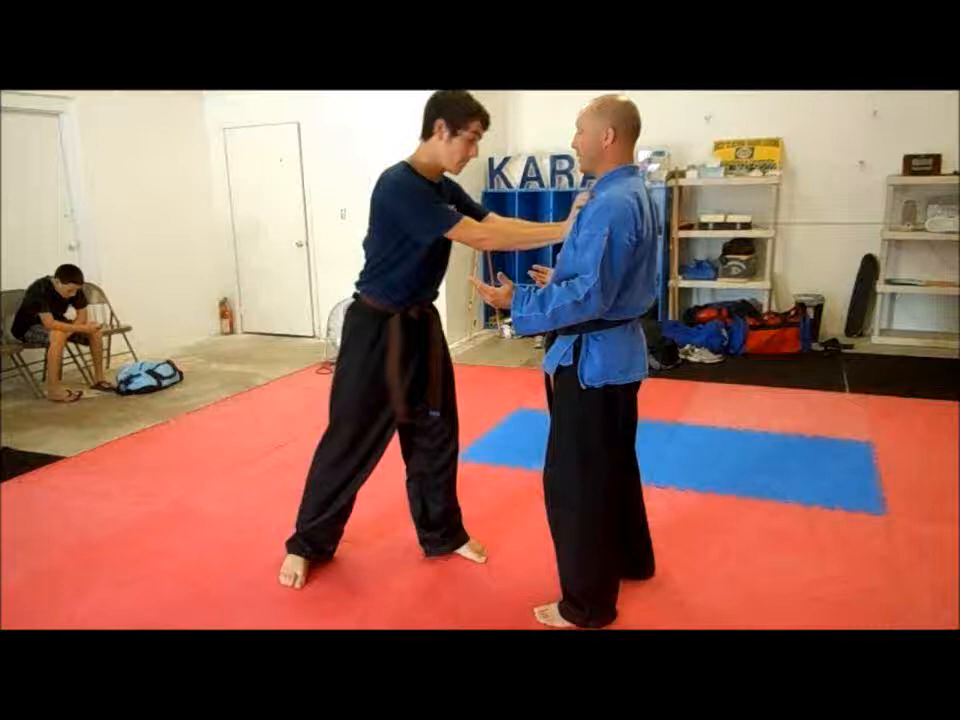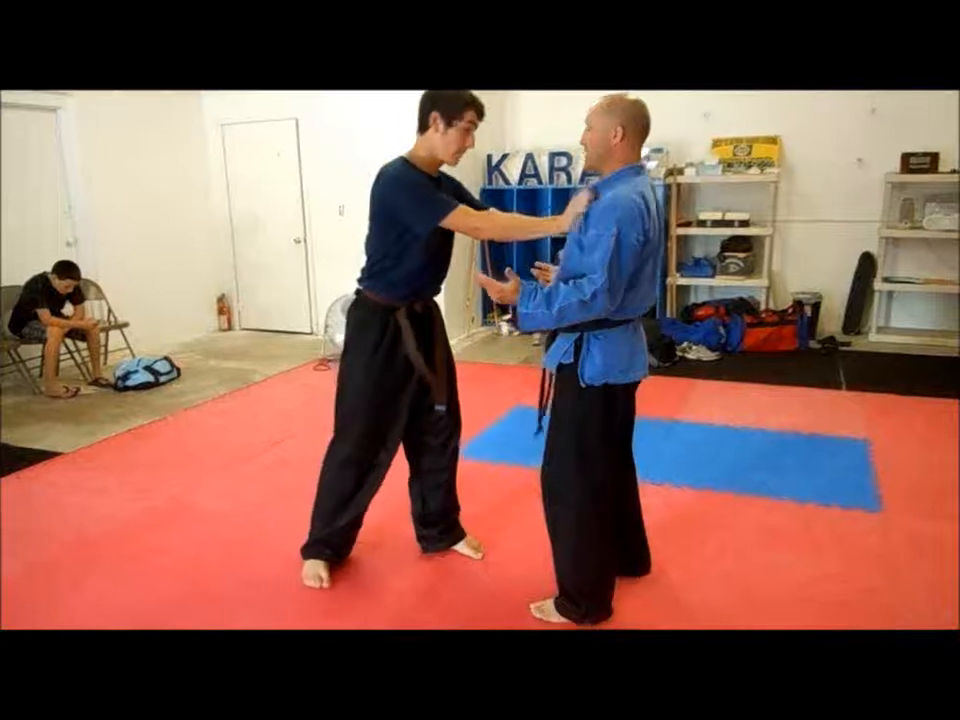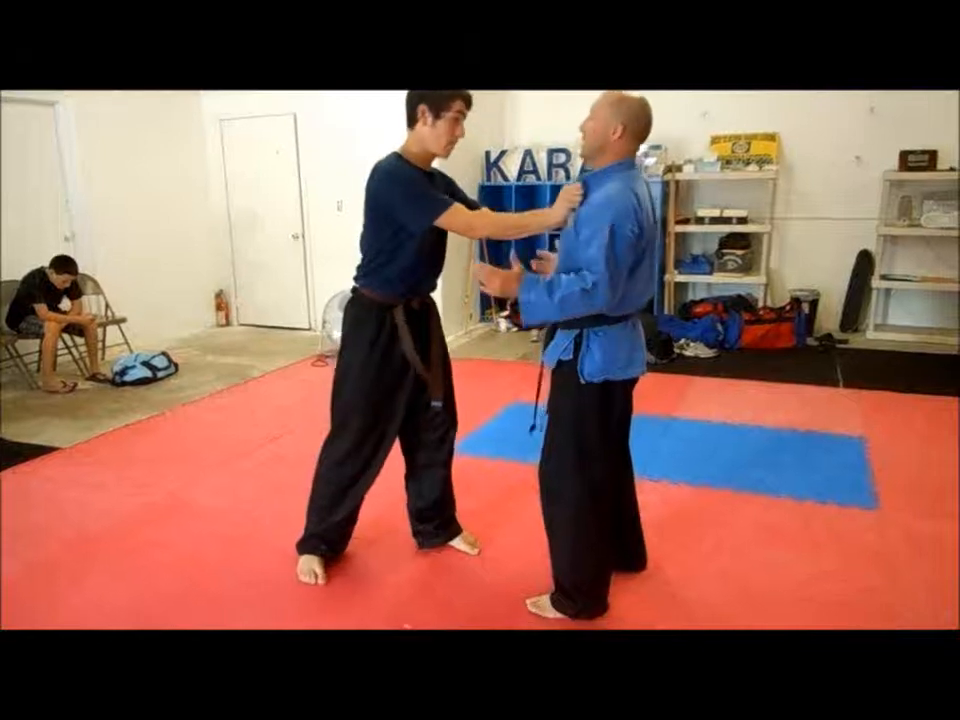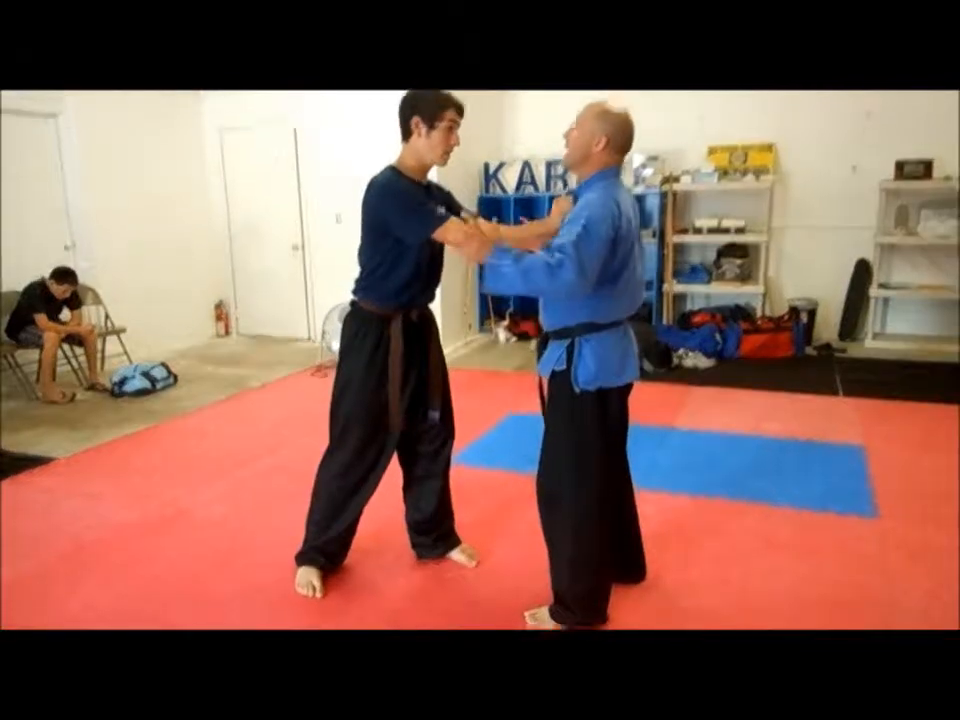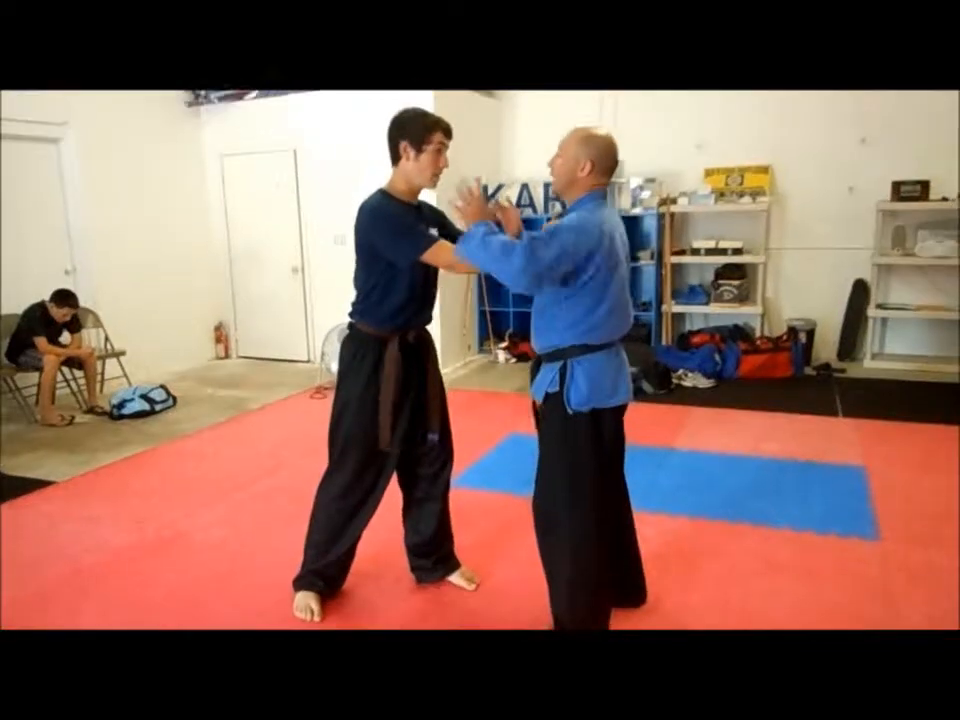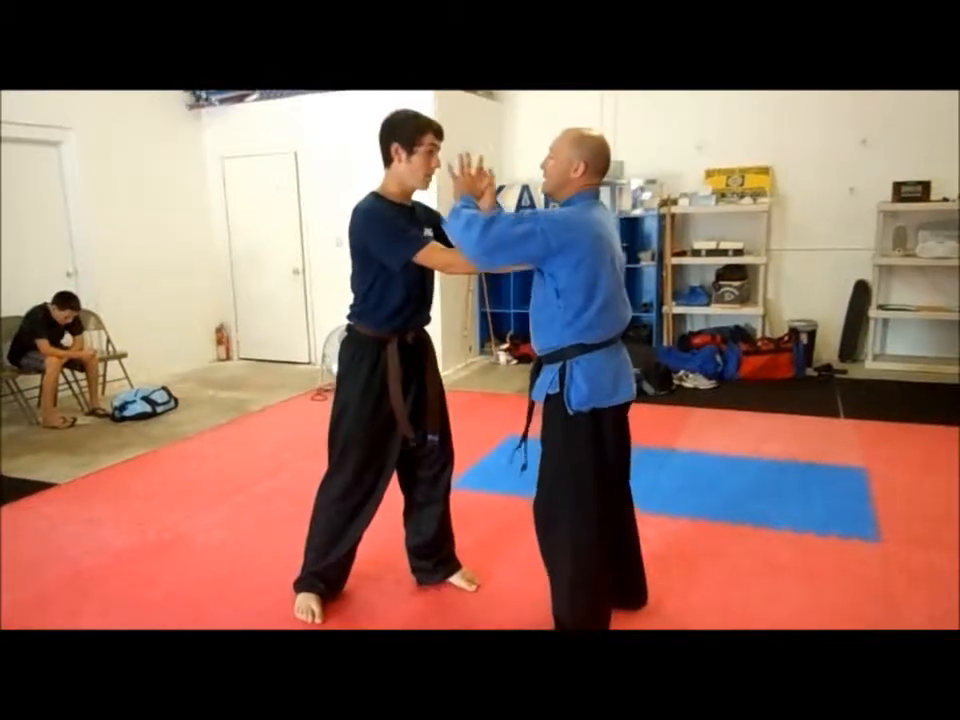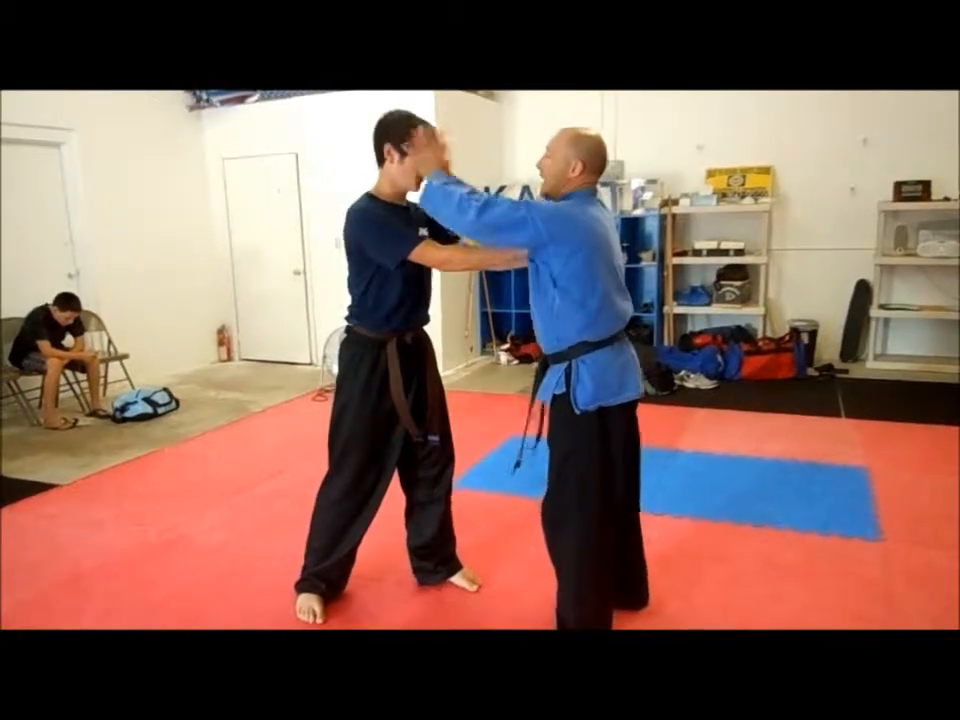
dt=0.2s
person 1, frame 1
left shoulder: (611, 205)
right shoulder: (632, 193)
left elbow: (591, 295)
left wrist: (520, 302)
right wrist: (560, 279)
left hip: (593, 355)
right hip: (616, 349)
left knee: (575, 480)
right knee: (613, 463)
left ankle: (587, 603)
right ankle: (631, 559)
person 1, frame 2
left shoulder: (618, 204)
right shoulder: (634, 192)
left elbow: (597, 294)
left wrist: (524, 299)
right wrist: (564, 276)
left hip: (594, 353)
right hip: (616, 348)
left knee: (573, 475)
right knee: (609, 461)
left ankle: (583, 599)
right ankle: (627, 555)
person 1, frame 3
left shoulder: (614, 198)
right shoulder: (622, 187)
left elbow: (598, 288)
left wrist: (526, 289)
right wrist: (564, 266)
left hip: (591, 348)
right hip: (612, 343)
left knee: (570, 472)
right knee: (606, 458)
left ankle: (579, 595)
right ankle: (623, 551)
person 1, frame 4
left shoulder: (598, 205)
right shoulder: (610, 197)
left elbow: (567, 275)
left wrist: (495, 257)
right wrist: (547, 243)
left hip: (584, 357)
right hip: (605, 351)
left knee: (568, 483)
right knee: (604, 467)
left ankle: (579, 606)
right ankle: (622, 563)
person 1, frame 5
left shoulder: (582, 226)
right shoulder: (599, 219)
left elbow: (522, 270)
right elbow: (552, 267)
left wrist: (477, 227)
right wrist: (518, 235)
left hip: (577, 380)
right hip: (600, 372)
left knee: (564, 506)
right knee: (602, 489)
left ankle: (580, 618)
right ankle: (622, 585)
person 1, frame 6
left shoulder: (567, 224)
right shoulder: (591, 218)
left elbow: (485, 245)
right elbow: (519, 237)
left wrist: (466, 200)
right wrist: (485, 203)
left hip: (578, 380)
right hip: (604, 371)
left knee: (566, 507)
right knee: (606, 491)
left ankle: (582, 618)
right ankle: (624, 588)
person 1, frame 7
left shoulder: (560, 218)
right shoulder: (589, 214)
left elbow: (481, 215)
right elbow: (507, 217)
left wrist: (435, 175)
right wrist: (446, 175)
left hip: (585, 379)
right hip: (613, 369)
left knee: (573, 506)
right knee: (613, 491)
left ankle: (584, 618)
right ankle: (625, 588)
person 2, frame 1
left shoulder: (445, 189)
right shoulder: (398, 186)
left elbow: (497, 224)
right elbow: (480, 238)
left wrist: (560, 229)
right wrist: (562, 231)
left hip: (420, 324)
right hip: (376, 328)
left knee: (436, 434)
right knee: (350, 439)
left ankle: (442, 533)
right ankle: (308, 544)
person 2, frame 2
left shoulder: (445, 186)
right shoulder: (397, 181)
left elbow: (492, 221)
right elbow: (477, 227)
left wrist: (559, 223)
right wrist: (561, 224)
left hip: (422, 320)
right hip: (379, 324)
left knee: (437, 430)
right knee: (360, 439)
left ankle: (440, 528)
right ankle: (323, 546)
person 2, frame 3
left shoulder: (438, 182)
right shoulder: (392, 176)
left elbow: (487, 221)
right elbow: (470, 226)
left wrist: (548, 218)
right wrist: (551, 216)
left hip: (418, 315)
right hip: (376, 321)
left knee: (433, 425)
right knee: (356, 434)
left ankle: (435, 524)
right ankle: (318, 542)
person 2, frame 4
left shoulder: (435, 194)
right shoulder: (387, 189)
left elbow: (475, 236)
right elbow: (465, 240)
left hip: (417, 328)
right hip: (375, 332)
left knee: (430, 437)
right knee: (356, 448)
left ankle: (434, 536)
right ankle: (317, 554)
person 2, frame 5
left shoulder: (428, 215)
right shoulder: (379, 213)
right elbow: (453, 260)
left hip: (415, 348)
right hip: (372, 354)
left knee: (430, 459)
right knee: (355, 469)
left ankle: (433, 559)
right ankle: (316, 578)
person 2, frame 6
left shoulder: (423, 215)
right shoulder: (373, 215)
left elbow: (467, 255)
right elbow: (446, 262)
left hip: (415, 349)
right hip: (371, 356)
left knee: (431, 460)
right knee: (354, 472)
left ankle: (435, 561)
right ankle: (316, 580)
person 2, frame 7
left shoulder: (419, 216)
right shoulder: (366, 216)
left elbow: (464, 252)
right elbow: (443, 260)
left wrist: (521, 250)
right wrist: (522, 253)
left hip: (413, 350)
right hip: (371, 357)
left knee: (431, 461)
right knee: (354, 472)
left ankle: (436, 561)
right ankle: (317, 581)
